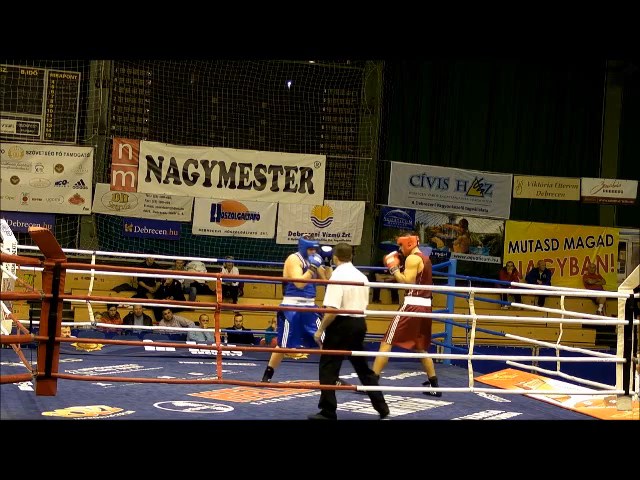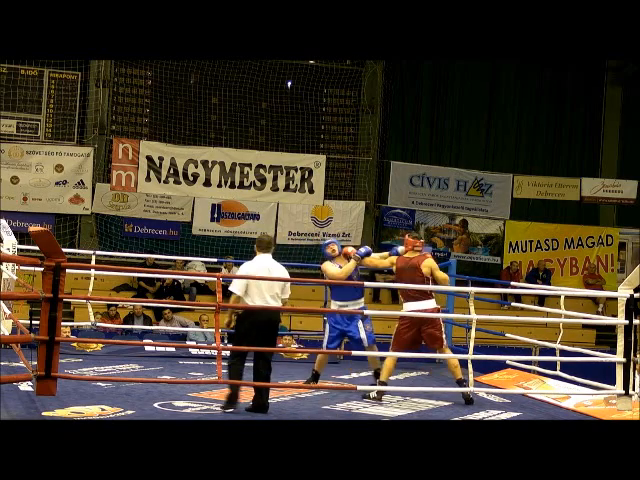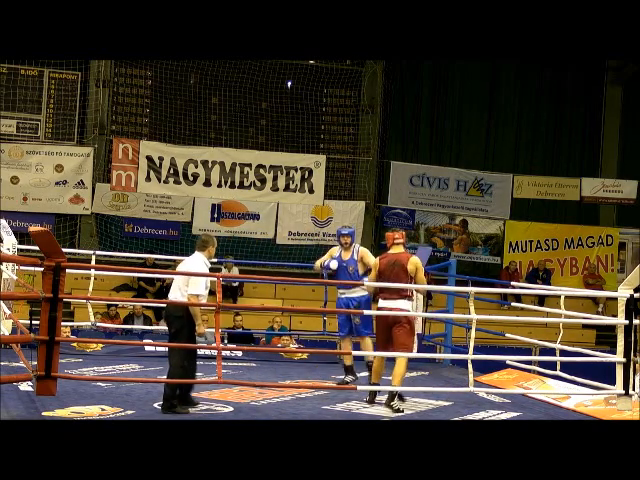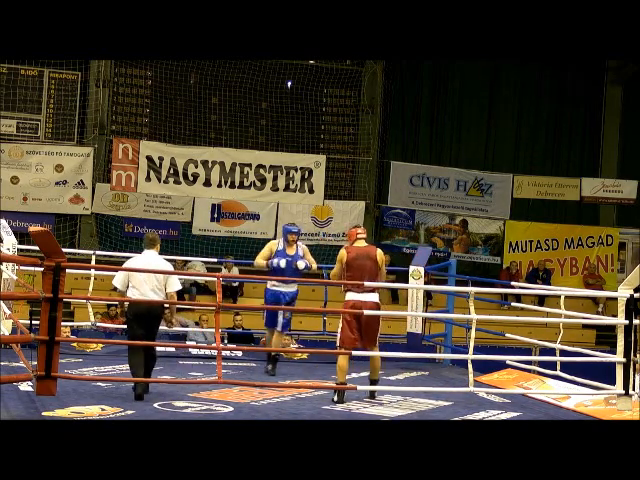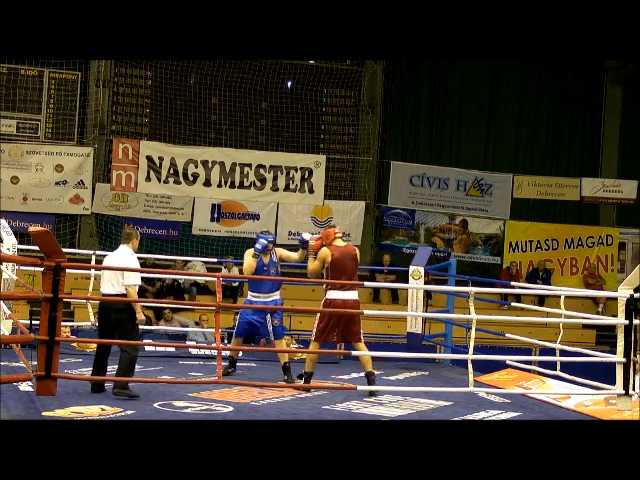
dt=1s
person 1, frame 1
left shoulder: (337, 277)
right shoulder: (362, 277)
left elbow: (332, 310)
left wrist: (320, 329)
left hip: (342, 325)
right hip: (359, 323)
left knee: (328, 367)
right knee: (363, 368)
left ankle: (328, 411)
right ankle: (381, 407)
person 1, frame 2
left shoulder: (248, 267)
right shoulder: (281, 269)
left elbow: (236, 296)
right elbow: (284, 300)
left wrist: (229, 316)
left hip: (251, 315)
right hip: (273, 316)
left knee: (237, 356)
right knee: (264, 360)
left ankle: (233, 397)
right ankle: (261, 402)
person 1, frame 3
left shoulder: (189, 262)
right shoulder: (200, 267)
right elbow: (192, 299)
right wrist: (199, 323)
left hip: (175, 309)
right hip: (182, 312)
left knee: (188, 355)
right knee: (179, 357)
left ankle: (184, 395)
right ankle: (170, 402)
person 1, frame 4
left shoulder: (131, 262)
right shoulder: (165, 265)
left elbow: (120, 289)
right elbow: (172, 295)
right wrist: (172, 315)
left hip: (135, 308)
right hip: (155, 308)
left knee: (135, 349)
right knee: (148, 347)
left ankle: (140, 387)
right ankle: (143, 384)
person 1, frame 5
left shoulder: (109, 257)
right shoulder: (130, 258)
right elbow: (130, 288)
right wrist: (139, 311)
left hip: (106, 302)
right hip: (122, 304)
left knee: (104, 344)
right knee: (130, 346)
left ankle: (97, 383)
right ankle: (121, 385)
person 2, frame 1
left shoulder: (413, 259)
right shoulder: (425, 258)
left elbow: (407, 282)
left wrist: (394, 268)
right wrist: (401, 263)
left hip: (413, 305)
right hip: (426, 306)
left knee: (387, 342)
right knee: (420, 348)
right ankle: (434, 385)
person 2, frame 2
left shoulder: (396, 260)
right shoulder: (428, 261)
left elbow: (372, 263)
right elbow: (445, 282)
left hip: (410, 312)
right hip: (430, 310)
left knee: (394, 352)
right knee: (443, 349)
left ankle: (379, 390)
right ankle: (464, 387)
person 2, frame 3
left shoulder: (379, 260)
right shoulder: (413, 260)
left elbow: (370, 288)
left hip: (383, 309)
right hip: (402, 311)
left knee: (381, 352)
right knee: (402, 355)
left ankle: (372, 393)
right ankle: (392, 397)
person 2, frame 4
left shoulder: (344, 252)
right shoulder: (378, 253)
left elbow: (334, 278)
right elbow: (382, 280)
left hip: (352, 302)
right hip: (372, 302)
left knee: (344, 348)
right knee: (373, 347)
left ankle: (340, 392)
right ankle: (373, 388)
person 2, frame 5
left shoulder: (326, 251)
right shoulder: (355, 251)
left elbow: (312, 273)
left wrist: (312, 252)
left hip: (333, 300)
right hip: (352, 300)
left knee: (316, 340)
right knee: (358, 341)
left ankle: (306, 380)
right ankle: (371, 380)
person 3, frame 1
left shoulder: (312, 260)
right shoulder: (293, 259)
left elbow: (327, 279)
right elbow: (299, 283)
right wrist: (313, 267)
left hip: (310, 307)
right hip: (292, 308)
right knee: (284, 345)
right ankle: (267, 375)
person 3, frame 2
left shoulder: (353, 254)
right shoulder: (327, 265)
right elbow: (341, 275)
right wrist: (356, 258)
left hip: (358, 311)
right hip: (337, 313)
left knee: (369, 344)
right knee: (327, 349)
left ankle: (378, 377)
right ankle: (314, 378)
person 3, frame 3
left shoulder: (361, 251)
right shoulder: (334, 251)
right elbow: (317, 266)
right wrist: (325, 264)
left hip: (359, 298)
right hip: (342, 298)
left knee: (363, 334)
right knee: (344, 336)
left ankle: (371, 370)
right ankle: (349, 373)
person 3, frame 4
left shoulder: (302, 248)
right shoulder: (273, 244)
left elbow: (314, 266)
right elbow: (257, 262)
left wrist: (308, 266)
right wrist: (271, 263)
left hip: (289, 293)
right hip: (273, 291)
left knee: (281, 328)
right knee: (270, 327)
left ankle: (273, 361)
right ankle: (270, 358)
person 3, frame 5
left shoulder: (278, 252)
right shoulder: (250, 253)
left elbow: (298, 257)
right elbow: (247, 271)
left wrist: (303, 247)
right wrist: (257, 252)
left hip: (272, 301)
right hip: (252, 301)
left knee: (278, 336)
right knee: (238, 333)
left ankle: (287, 371)
right ankle: (231, 365)
